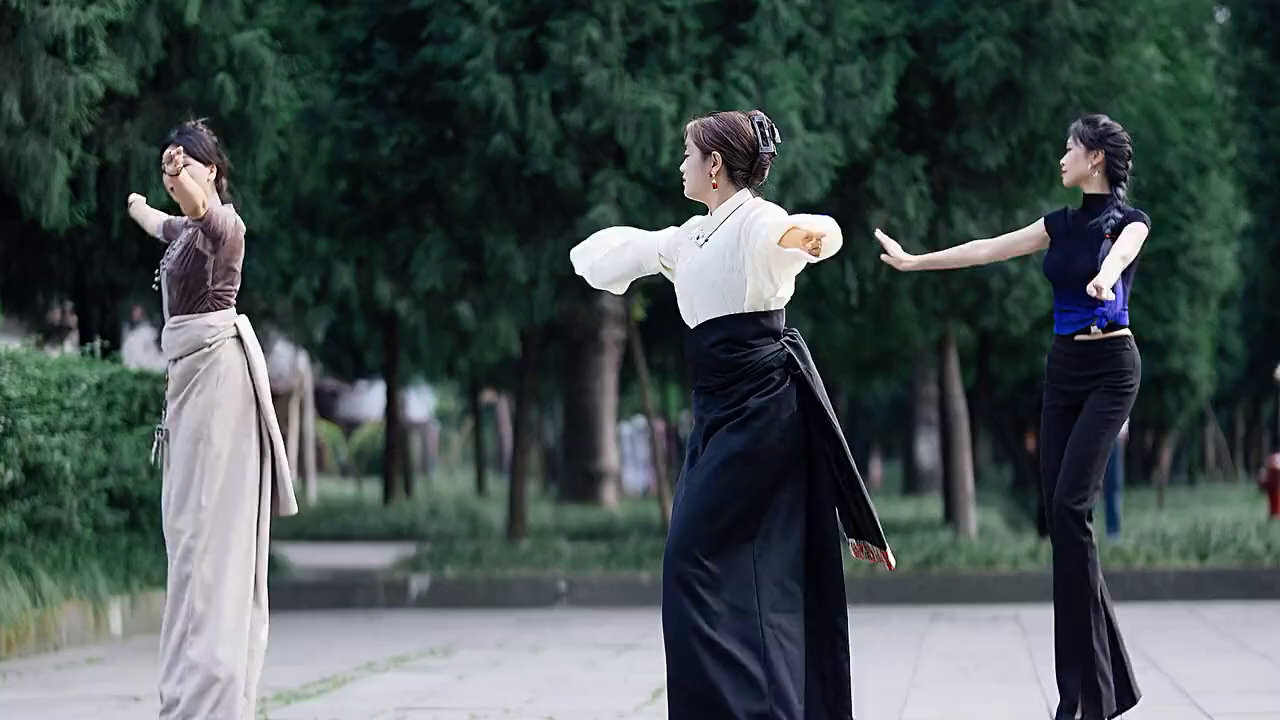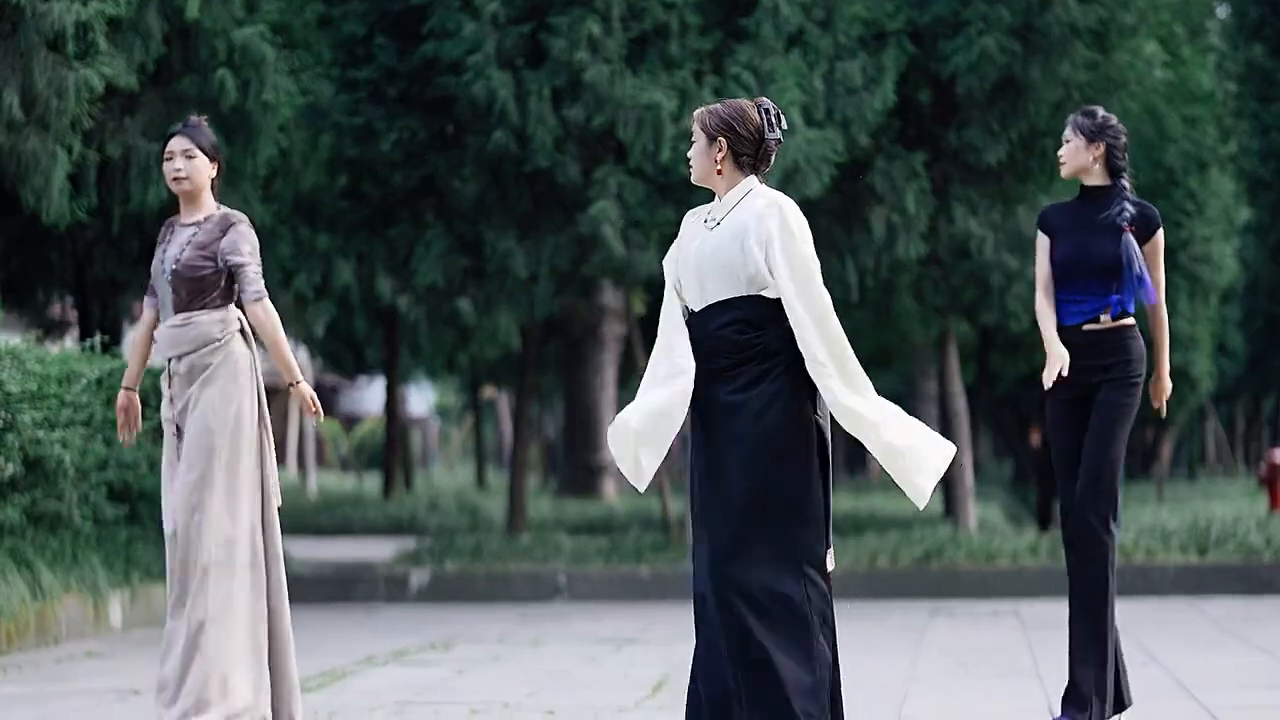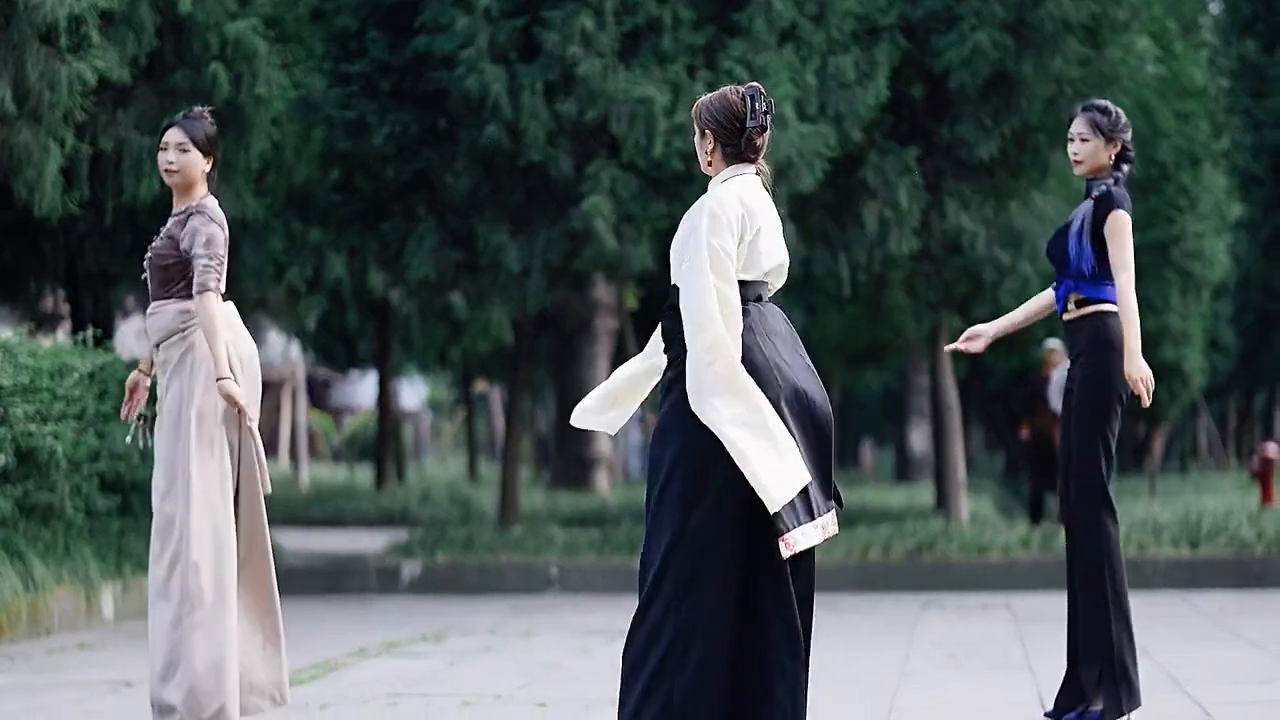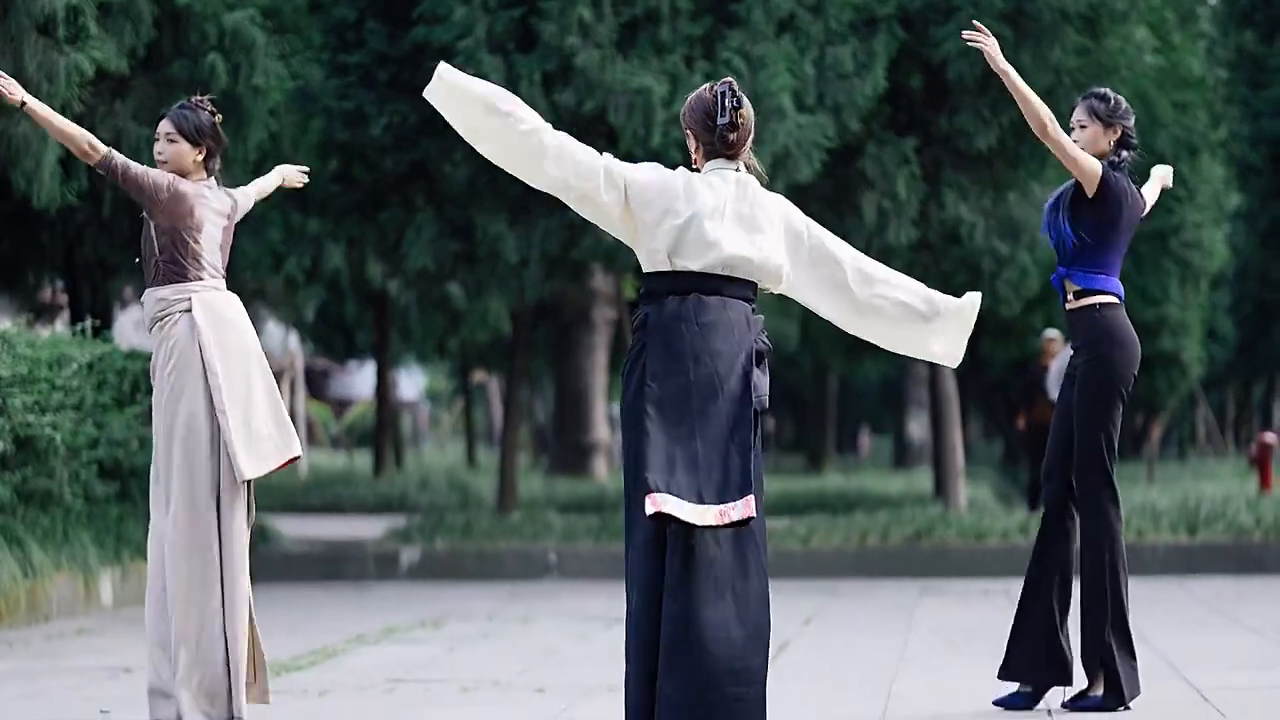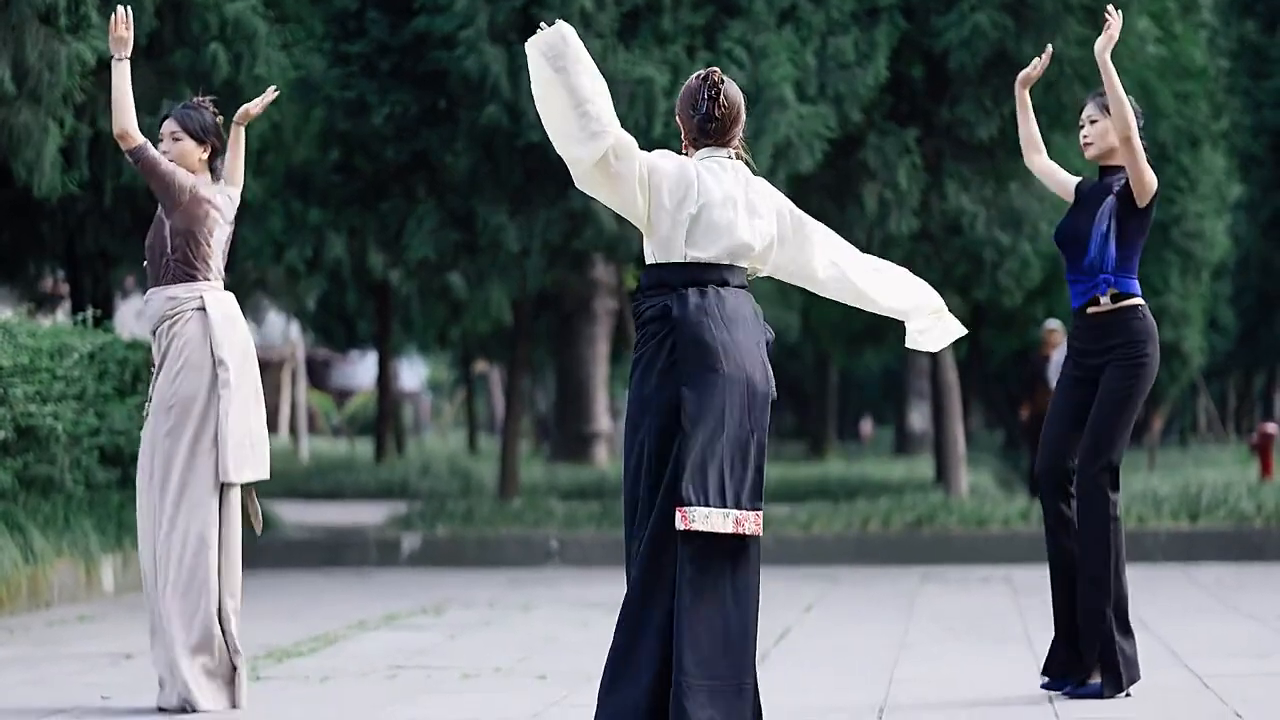
dt=0.4s
person 1, frame 1
left shoulder: (1131, 220)
right shoulder: (1061, 220)
left elbow: (1123, 257)
right elbow: (992, 248)
left wrist: (1107, 277)
right wrist: (917, 260)
left hip: (1108, 373)
right hip: (1061, 373)
left knee: (1070, 504)
right knee: (1061, 514)
person 1, frame 2
left shoulder: (1139, 215)
right shoulder: (1053, 217)
left elbow: (1158, 299)
right elbow: (1044, 291)
left wrist: (1163, 370)
right wrist: (1051, 348)
left hip: (1117, 362)
right hip: (1068, 367)
left knee: (1091, 502)
right knee: (1073, 507)
person 1, frame 3
left shoulder: (1112, 199)
right shoulder: (1088, 205)
left elbow: (1124, 281)
right elbow: (1060, 292)
left wrist: (1133, 352)
right wrist: (993, 330)
left hip: (1102, 349)
right hip: (1087, 356)
left knee: (1085, 498)
right knee: (1080, 501)
person 1, frame 4
left shoulder: (1101, 180)
right shoulder: (1122, 186)
left elbow: (1045, 128)
right elbow: (1146, 198)
left wrist: (1003, 70)
right wrist: (1160, 178)
left hip: (1102, 340)
right hip: (1097, 341)
left knee: (1091, 490)
right knee: (1060, 489)
left ankle: (1111, 673)
right ankle: (1039, 662)
person 1, frame 5
left shoulder: (1137, 188)
right shoulder: (1086, 192)
left elbow: (1128, 135)
right elbow: (1037, 163)
left wrist: (1105, 60)
right wrist: (1024, 91)
left hip: (1126, 341)
right hip: (1085, 343)
left knee: (1096, 480)
right knee: (1051, 473)
left ankle: (1109, 655)
right ankle: (1073, 646)
person 2, frame 1
left shoulder: (757, 225)
right shoulder: (699, 234)
left elbow: (797, 232)
right elbow: (645, 249)
left wrist: (806, 238)
right wrist: (601, 250)
left hip: (761, 409)
right hip: (723, 412)
left knee: (694, 562)
right knee: (758, 568)
person 2, frame 2
left shoulder: (774, 214)
right shoulder: (694, 226)
left elbow: (812, 316)
right elbow: (674, 317)
left wrist: (856, 408)
right wrist: (662, 401)
left hip: (770, 397)
right hip: (717, 401)
left knee: (753, 557)
right knee: (728, 560)
person 2, frame 3
left shoulder: (719, 203)
right shoulder: (758, 202)
left elbow: (707, 298)
left wrist: (710, 390)
right wrist: (632, 380)
left hip: (727, 378)
right hip: (769, 362)
left knee: (701, 545)
right knee: (752, 548)
person 2, frame 4
left shoulder: (661, 189)
right shoulder: (775, 212)
left elbow: (564, 159)
right elbow: (857, 280)
left wrist: (468, 95)
right wrist: (945, 315)
left hip: (667, 361)
right hip: (737, 362)
left knee: (659, 537)
right knee: (719, 536)
person 2, frame 5
left shoulder: (670, 176)
right shoulder: (762, 195)
left elbow: (597, 149)
right elbow: (835, 257)
left wrist: (563, 54)
right wrist: (912, 299)
left hip: (684, 353)
right hip: (738, 355)
left knee: (675, 525)
right knee: (713, 530)
person 3, frame 1
left shoulder: (222, 220)
right shoulder: (189, 229)
left elbow: (210, 214)
right elbow: (166, 228)
left wrist: (193, 181)
right wrist: (139, 207)
left hip: (218, 377)
right hip: (195, 381)
left knee: (206, 524)
right knee: (204, 525)
person 3, frame 2
left shoulder: (232, 227)
right shoulder: (169, 232)
left elbow: (256, 303)
right elbow: (151, 310)
left wrist: (294, 378)
right wrist: (129, 384)
left hip: (221, 372)
right hip: (180, 379)
left knee: (209, 519)
right knee: (197, 519)
person 3, frame 3
left shoulder: (201, 217)
right shoulder: (188, 215)
left elbow: (205, 296)
left wrist: (224, 374)
right wrist: (142, 368)
left hip: (203, 359)
right hip: (191, 361)
left knee: (195, 510)
right knee: (212, 513)
right ankle: (241, 669)
person 3, frame 4
left shoulder: (172, 196)
right shoulder: (222, 198)
left elbow: (95, 152)
right elbow: (250, 193)
right wrist: (280, 175)
left hip: (190, 339)
right hip: (222, 331)
left knee: (194, 499)
right knee: (210, 498)
person 3, frame 5
left shoulder: (183, 193)
right shoulder: (218, 195)
left elbow: (125, 134)
right wrist: (243, 121)
left hip: (191, 341)
right hip: (210, 340)
left knee: (187, 492)
right knee: (199, 489)
left ankle: (202, 673)
right ankle: (214, 662)
